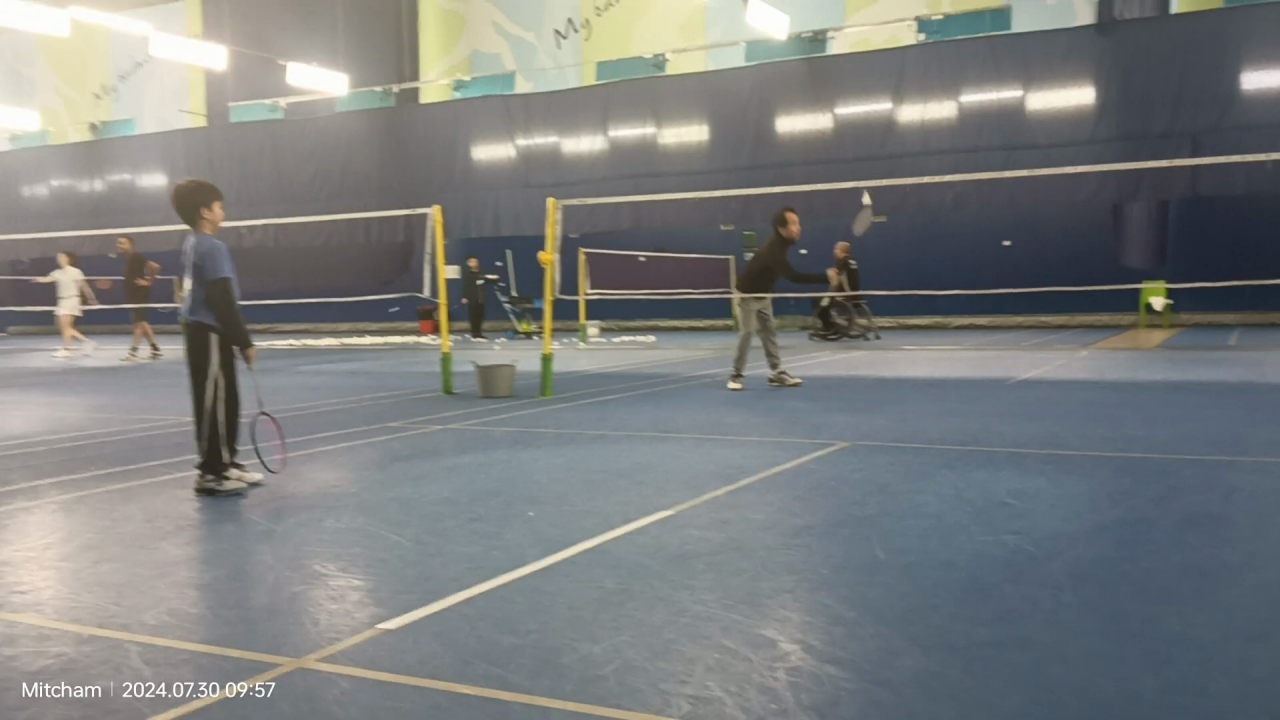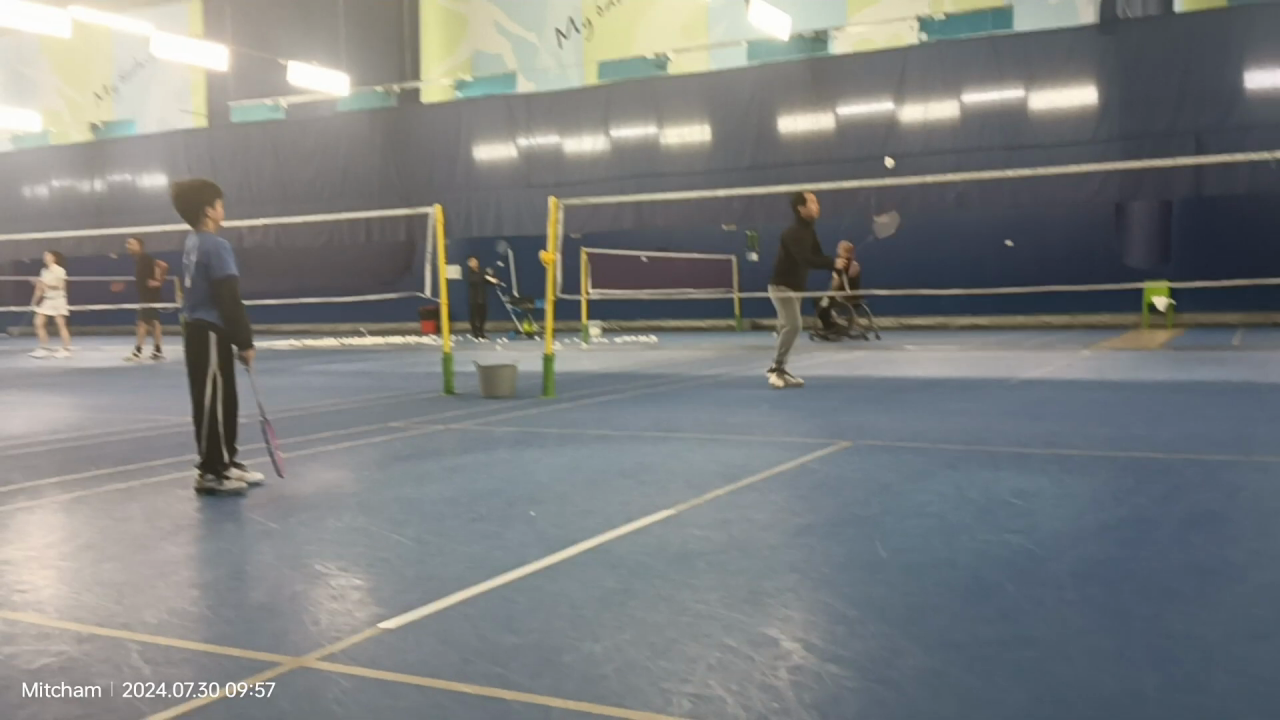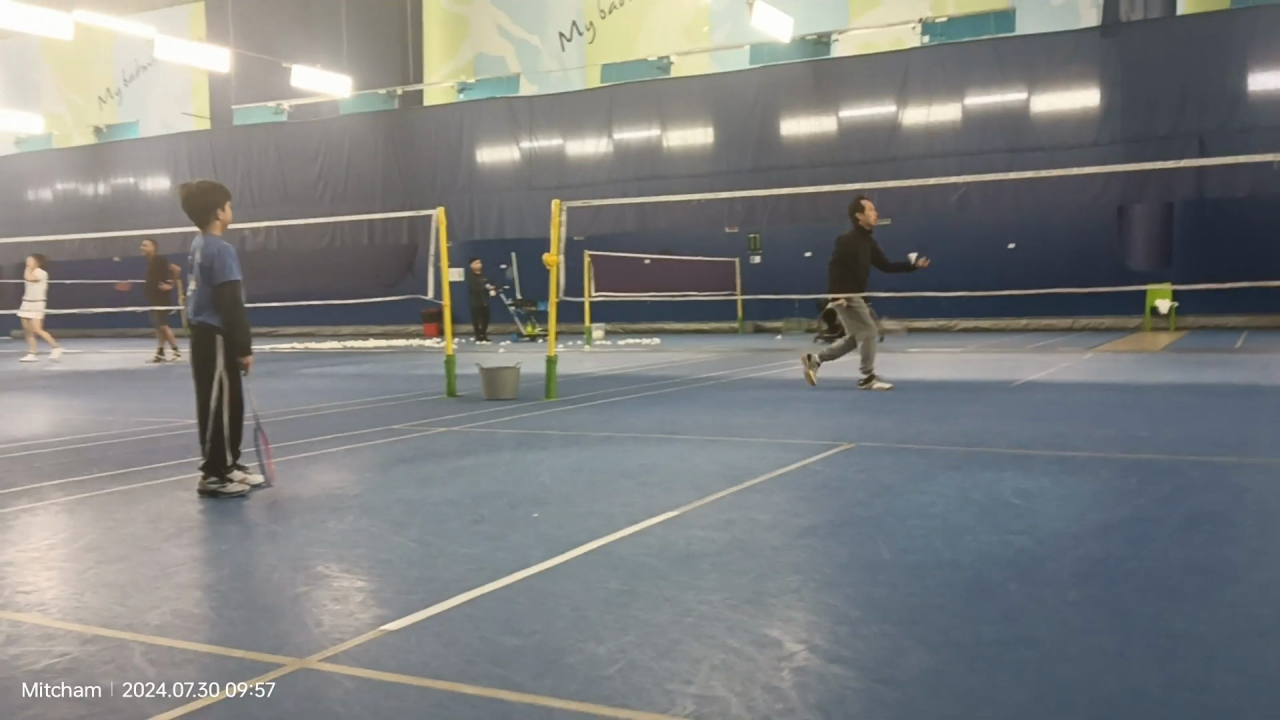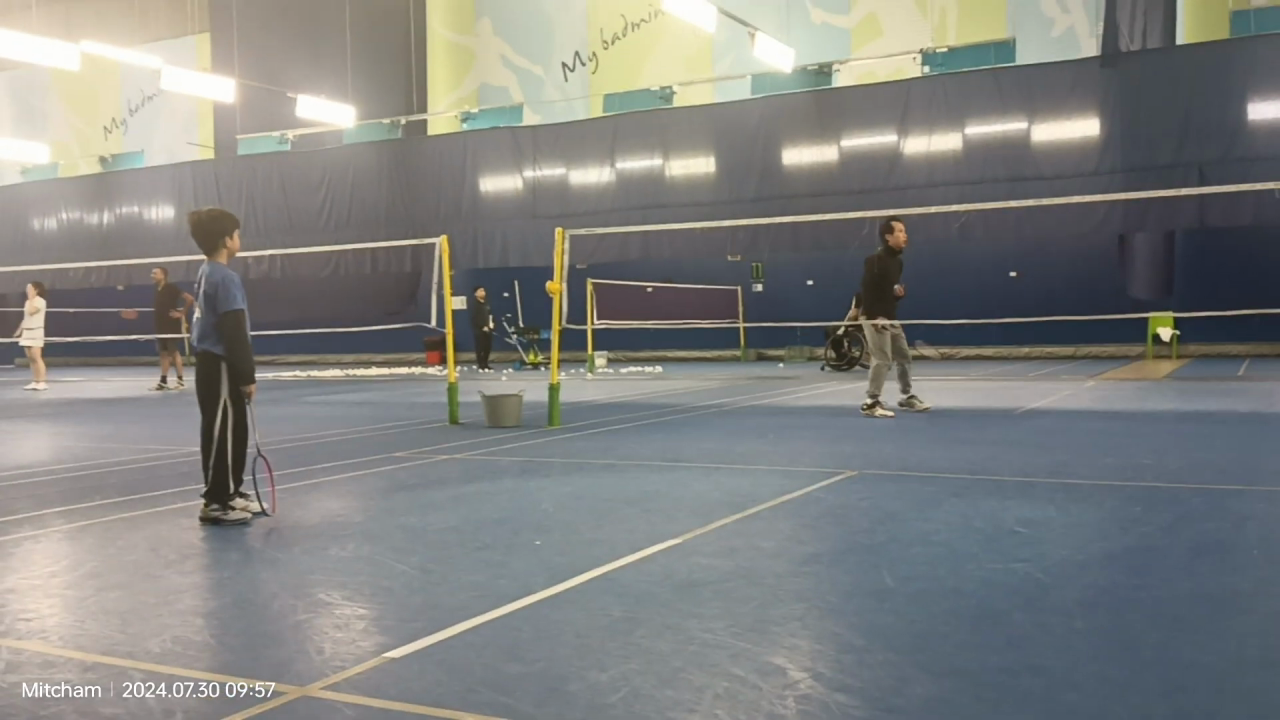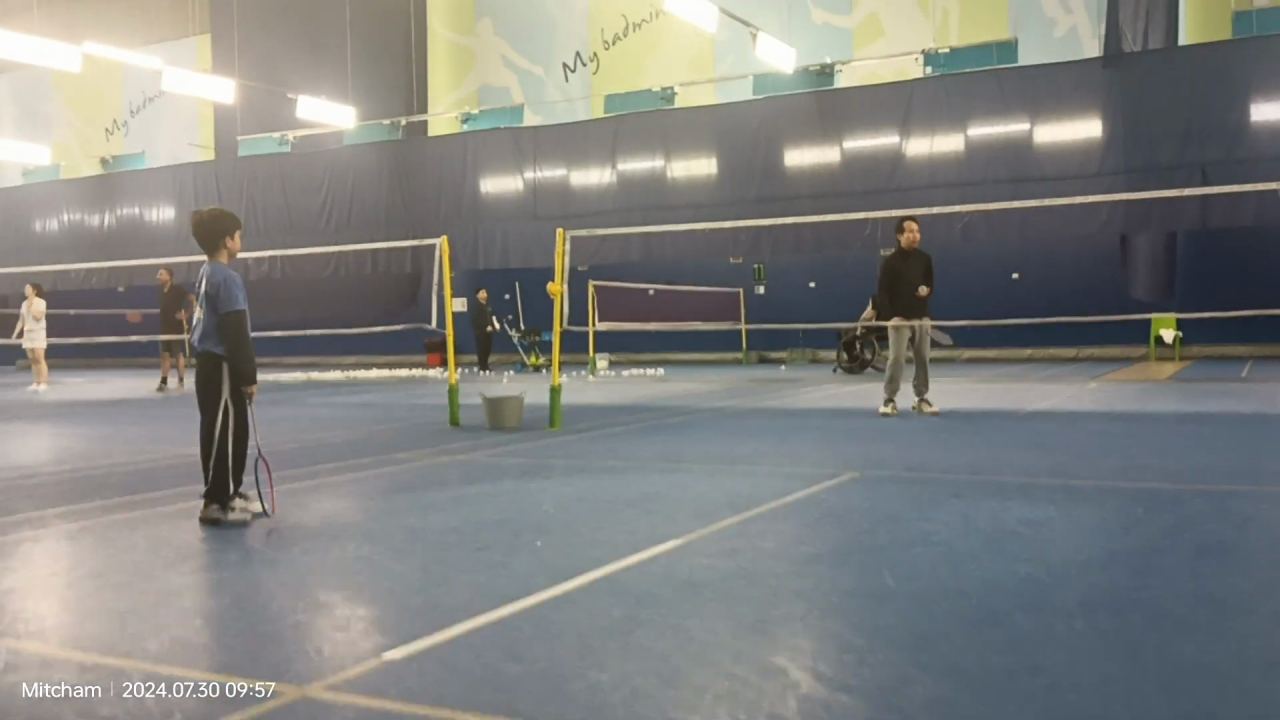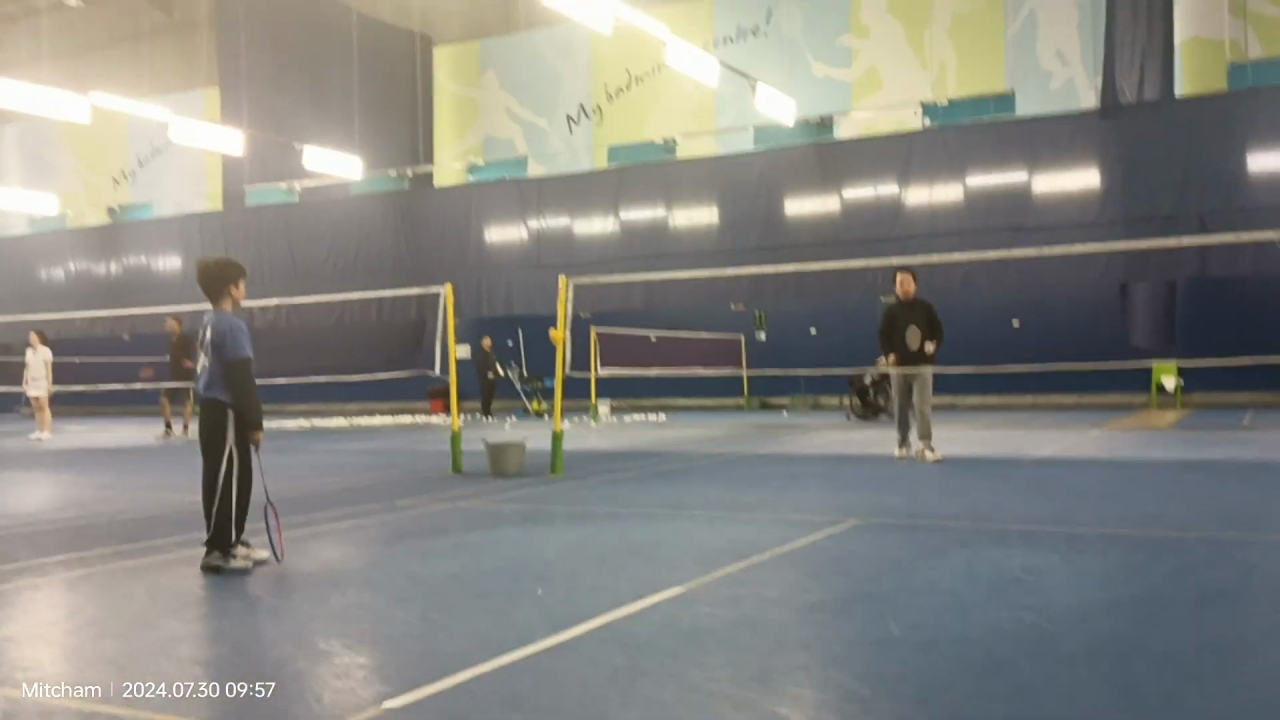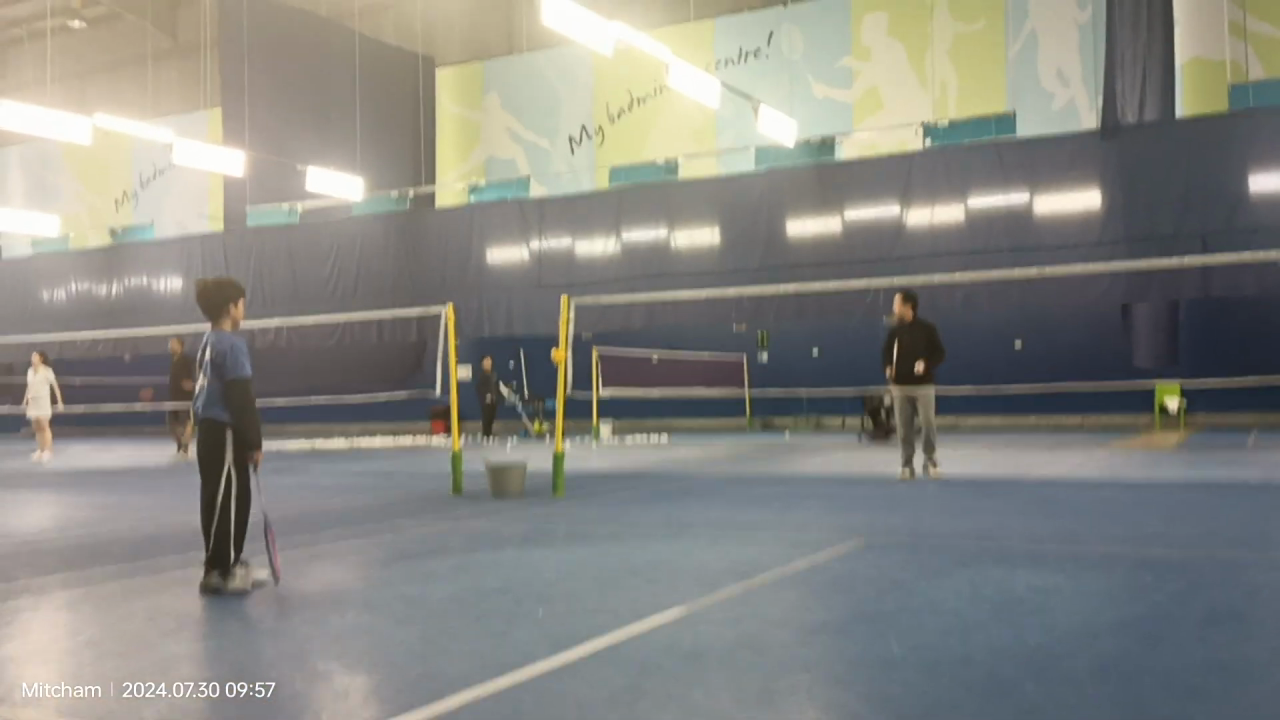
dt=0.3s
person 1, frame 1
left shoulder: (193, 245)
right shoulder: (212, 247)
right elbow: (223, 301)
left wrist: (239, 336)
right wrist: (244, 341)
left hip: (200, 332)
right hip: (209, 335)
left knee: (223, 400)
right knee: (213, 401)
left ankle: (224, 463)
right ankle: (211, 472)
person 1, frame 2
left shoulder: (193, 244)
right shoulder: (216, 246)
right elbow: (230, 299)
left wrist: (238, 338)
right wrist: (245, 341)
left hip: (200, 331)
right hip: (209, 334)
left knee: (222, 400)
right knee: (213, 401)
left ankle: (225, 463)
right ankle: (211, 473)
person 1, frame 3
left shoulder: (200, 246)
right shoulder: (221, 249)
right elbow: (231, 304)
left wrist: (239, 343)
right wrist: (244, 346)
left hip: (205, 334)
right hip: (215, 337)
left knee: (227, 402)
right knee: (218, 404)
left ankle: (228, 465)
right ankle: (213, 474)
person 1, frame 4
left shoulder: (207, 273)
right shoulder: (225, 278)
right elbow: (234, 332)
left wrist: (243, 372)
right wrist: (247, 376)
left hip: (211, 362)
right hip: (220, 366)
left knee: (232, 430)
right knee: (222, 431)
left ankle: (230, 493)
right ankle: (216, 502)
person 1, frame 5
left shoulder: (207, 273)
right shoulder: (227, 278)
right elbow: (236, 332)
left wrist: (244, 373)
right wrist: (249, 376)
left hip: (211, 362)
right hip: (221, 366)
left knee: (232, 431)
right knee: (222, 432)
left ankle: (229, 494)
right ankle: (216, 503)
person 1, frame 6
left shoulder: (210, 321)
right shoulder: (232, 325)
right elbow: (242, 380)
right wrist: (255, 422)
left hip: (212, 410)
right hip: (225, 413)
left knee: (235, 477)
right knee: (227, 479)
left ankle: (230, 541)
right ankle: (218, 550)
person 1, frame 7
left shoulder: (208, 341)
right shoulder: (232, 345)
right elbow: (242, 399)
right wrist: (254, 442)
left hip: (210, 430)
right hip: (224, 433)
left knee: (232, 498)
right knee: (224, 500)
left ankle: (229, 562)
right ankle: (216, 570)
person 2, frame 1
left shoulder: (780, 244)
right shoulder: (772, 250)
right elbow: (793, 276)
right wrist: (824, 277)
left hip: (763, 295)
right hip: (747, 294)
left knee: (769, 332)
right knee: (747, 332)
left ankle: (777, 372)
right ankle: (736, 375)
person 2, frame 2
left shoulder: (809, 232)
right shoulder: (792, 233)
left elbow: (819, 257)
right elbow: (804, 258)
left wrist: (842, 266)
right wrist: (833, 263)
left hip: (795, 289)
right hip: (783, 287)
left knee: (791, 328)
right knee: (792, 326)
left ankle: (780, 370)
right ankle: (777, 368)
person 2, frame 3
left shoulder: (869, 242)
right shoulder: (847, 240)
left elbow: (885, 266)
right elbow: (834, 267)
left wrist: (914, 264)
right wrist: (839, 295)
left hip: (854, 295)
right hip: (844, 297)
left knee: (855, 338)
right knee: (869, 332)
left ankle: (815, 360)
right ankle: (867, 377)
person 2, frame 4
left shoulder: (898, 261)
right shoulder: (876, 260)
right elbow: (867, 289)
left wrist: (899, 292)
right wrist: (873, 316)
left hip: (891, 319)
right hip: (876, 319)
left knee: (904, 356)
right knee: (882, 359)
left ankle: (907, 396)
right ankle: (871, 402)
person 2, frame 5
left shoulder: (925, 259)
right shoulder: (891, 262)
left elbow: (929, 284)
right elbow: (882, 292)
left wrist: (927, 291)
right wrist: (889, 315)
left hip: (922, 318)
right hip: (899, 319)
left knee: (922, 359)
right knee: (896, 358)
left ankle: (921, 399)
right ankle: (889, 399)
person 2, frame 6
left shoulder: (926, 308)
right shoulder: (891, 311)
left elbow: (938, 331)
right elbow: (884, 336)
left wrist: (934, 344)
right wrist: (888, 354)
left hip: (921, 366)
right hip: (899, 367)
left knee: (922, 406)
right knee: (901, 407)
left ankle: (926, 445)
right ankle: (903, 442)
person 2, frame 7
left shoulder: (927, 329)
right shoulder: (894, 332)
left elbow: (939, 353)
right elbow: (886, 355)
left wrist: (926, 365)
right wrist: (888, 369)
left hip: (923, 385)
right hip: (900, 386)
left knee: (928, 422)
right knee: (904, 427)
left ankle: (930, 460)
right ankle: (907, 464)
